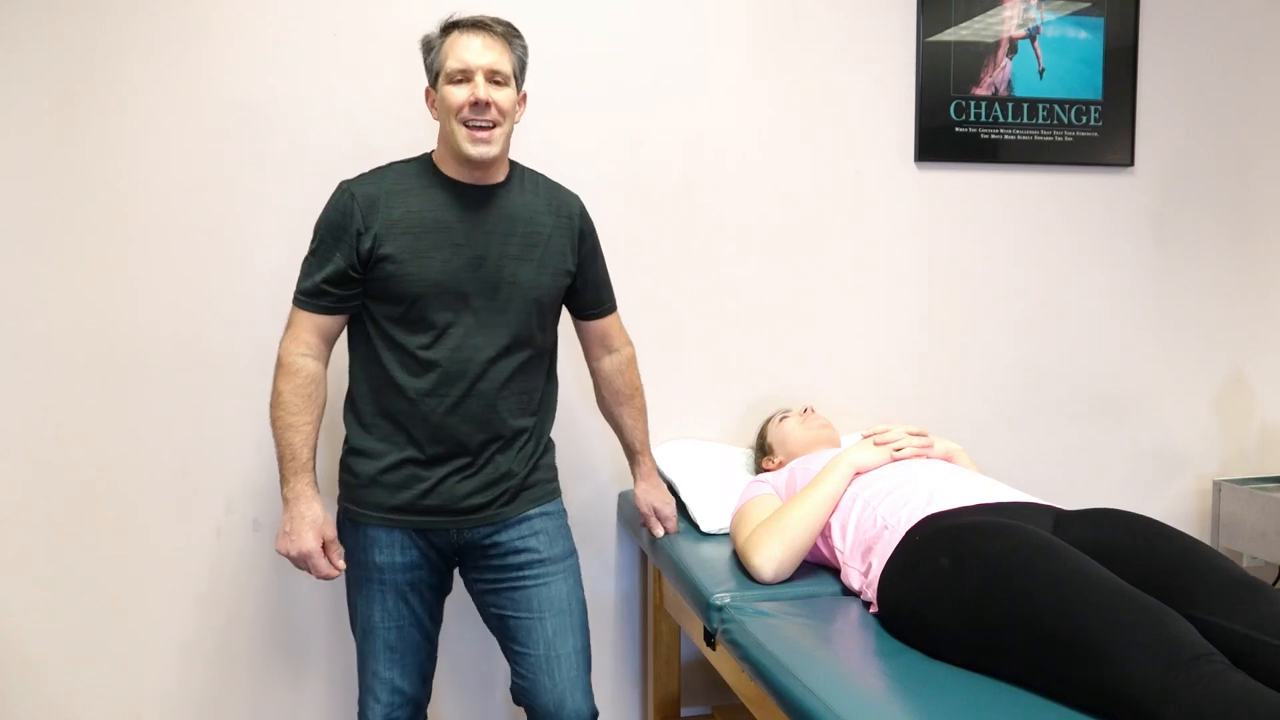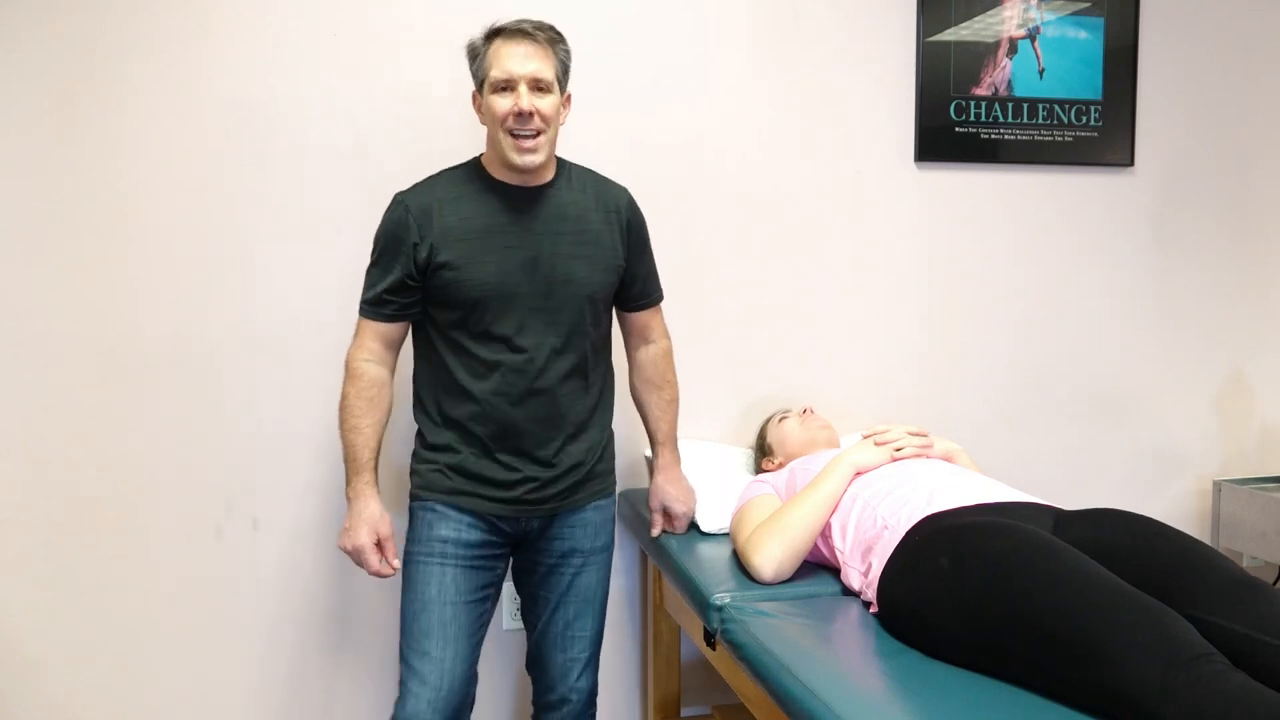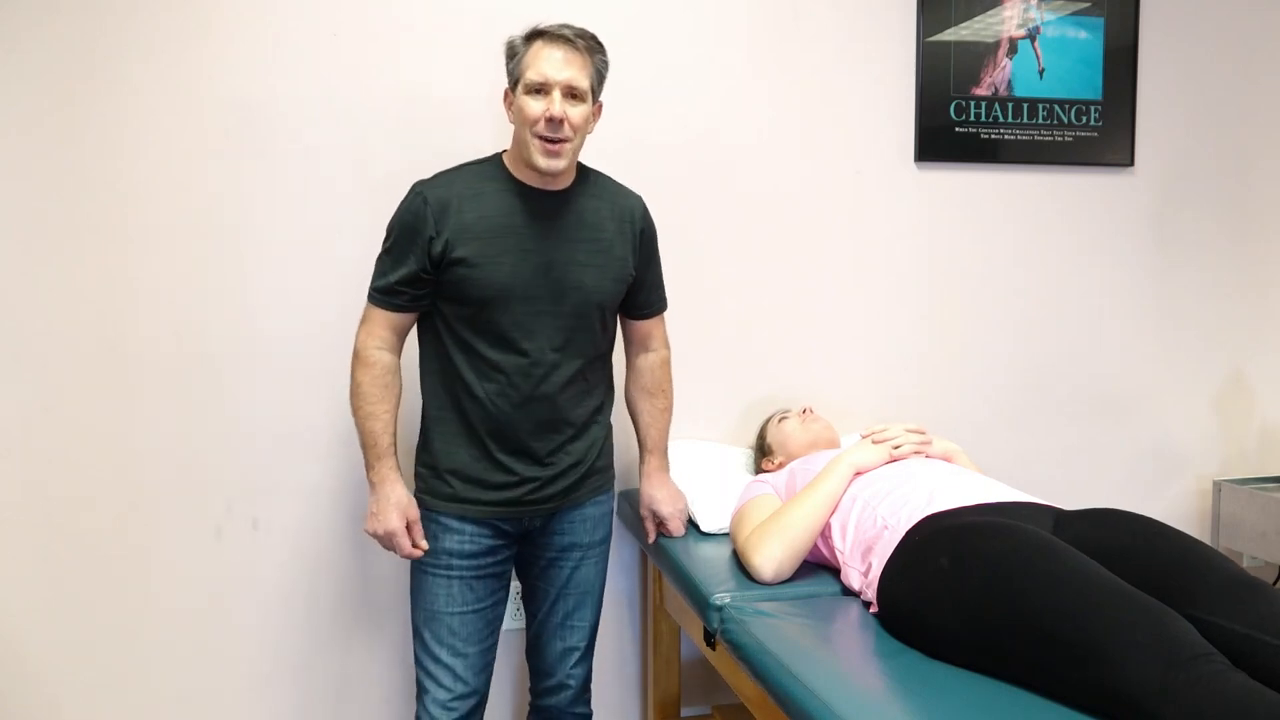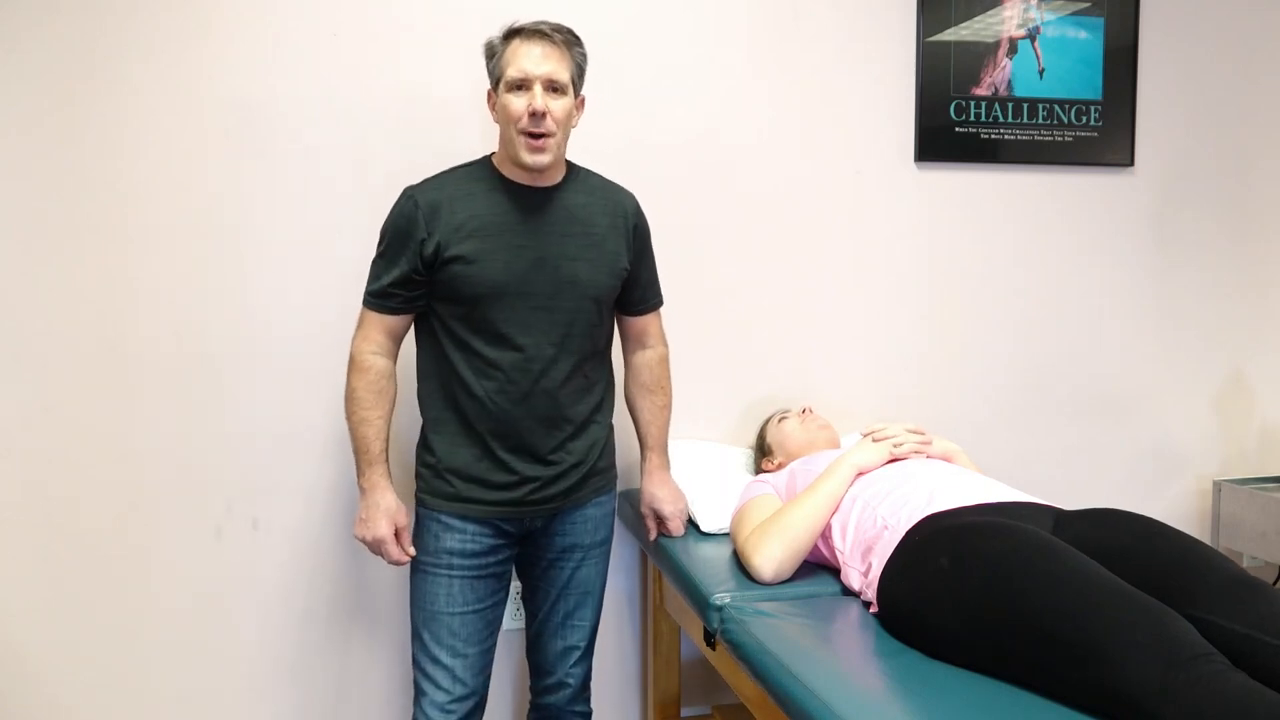
dt=0.5s
person 1, frame 1
left shoulder: (561, 214)
right shoulder: (364, 206)
left elbow: (608, 349)
right elbow: (304, 353)
left wrist: (644, 469)
right wrist: (299, 495)
left hip: (522, 509)
right hip: (388, 514)
person 1, frame 2
left shoulder: (612, 209)
right shoulder: (420, 213)
left elbow: (647, 341)
right elbow: (372, 358)
left wrist: (667, 463)
right wrist: (362, 492)
left hip: (579, 503)
right hip: (454, 503)
person 1, frame 3
left shoulder: (626, 216)
right shoulder: (437, 205)
left elbow: (647, 350)
right elbow: (378, 346)
left wrist: (654, 470)
right wrist: (384, 480)
left hip: (579, 502)
right hip: (460, 505)
person 1, frame 4
left shoulder: (617, 212)
right shoulder: (429, 209)
left elbow: (645, 346)
right elbow: (374, 351)
left wrist: (656, 469)
right wrist: (374, 485)
left hip: (581, 502)
right hip: (460, 507)
person 2, frame 1
left shoulder: (891, 454)
right shoulder: (773, 482)
right elbow: (767, 560)
left wrist: (949, 451)
right wrist: (848, 460)
right knee: (1174, 665)
person 2, frame 2
left shoulder: (889, 452)
right shoulder: (772, 484)
right elbow: (768, 561)
left wrist: (949, 451)
right wrist: (848, 462)
right knee: (1175, 665)
person 2, frame 3
left shoulder: (890, 451)
right shoulder: (772, 484)
right elbow: (767, 560)
left wrist: (947, 451)
right wrist: (847, 462)
right knee: (1175, 665)
person 2, frame 4
left shoulder: (890, 452)
right shoulder: (772, 485)
right elbow: (767, 561)
left wrist: (946, 450)
right wrist: (850, 462)
right knee: (1172, 664)
